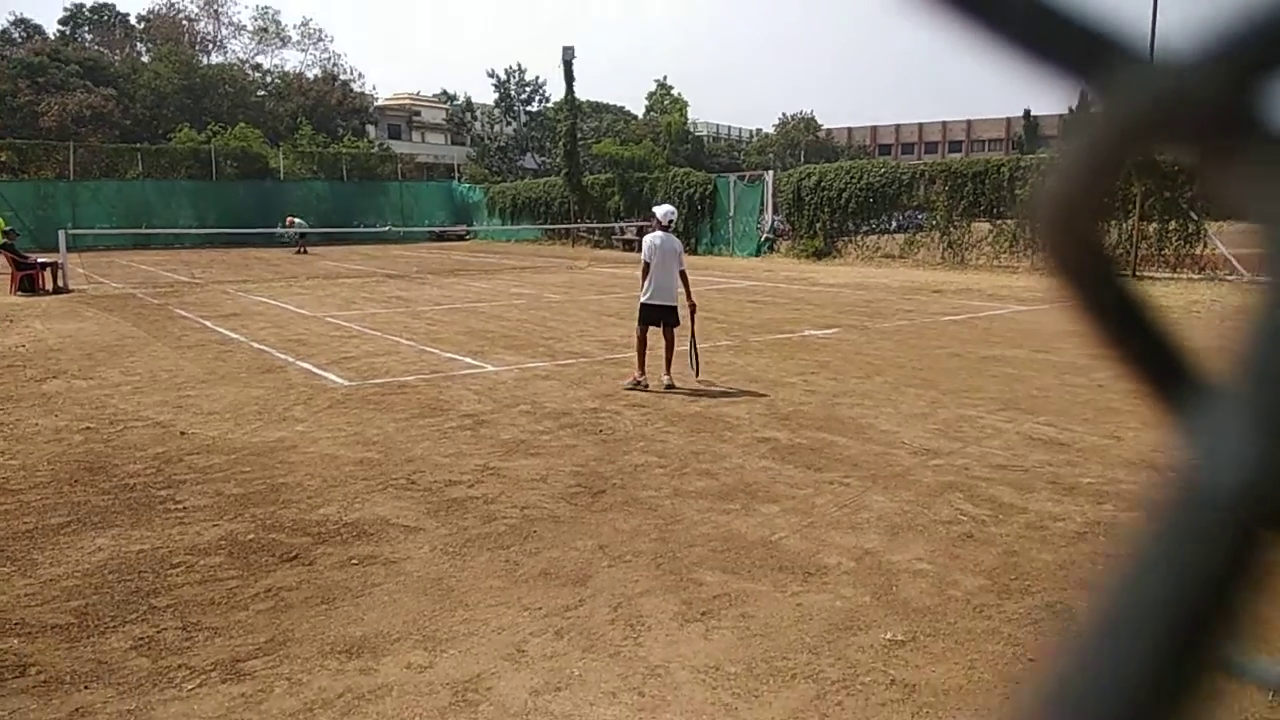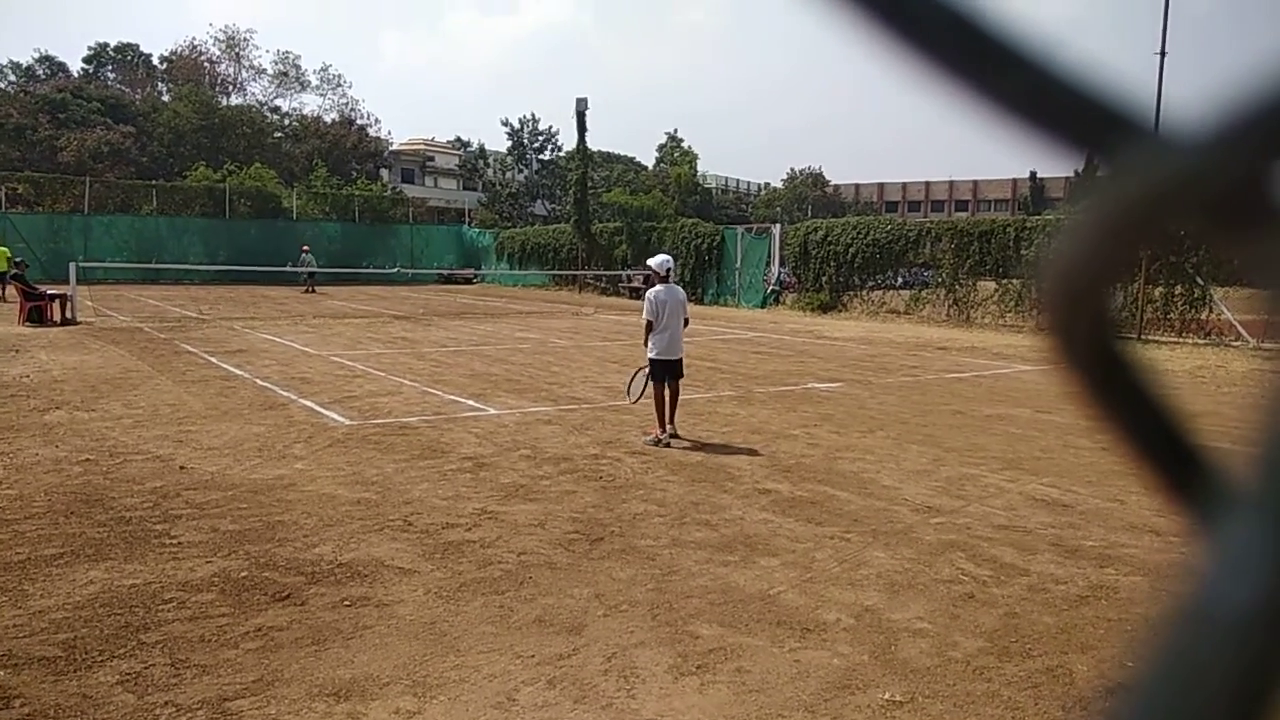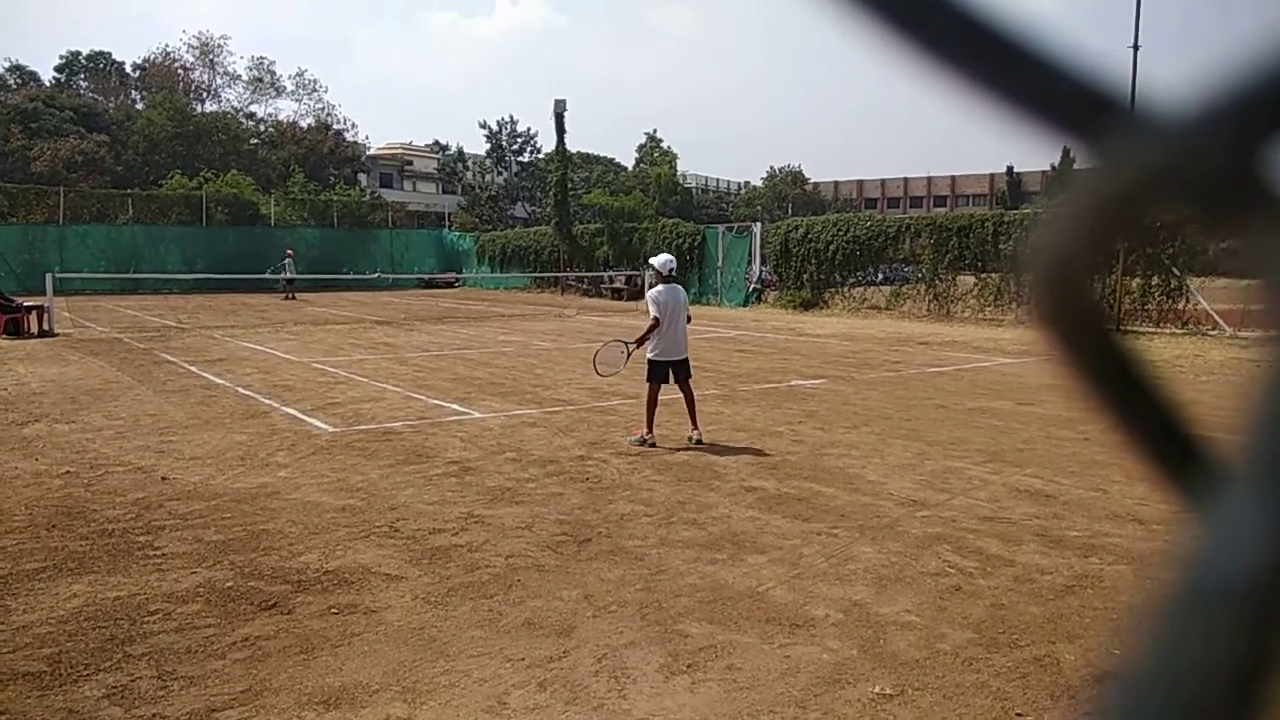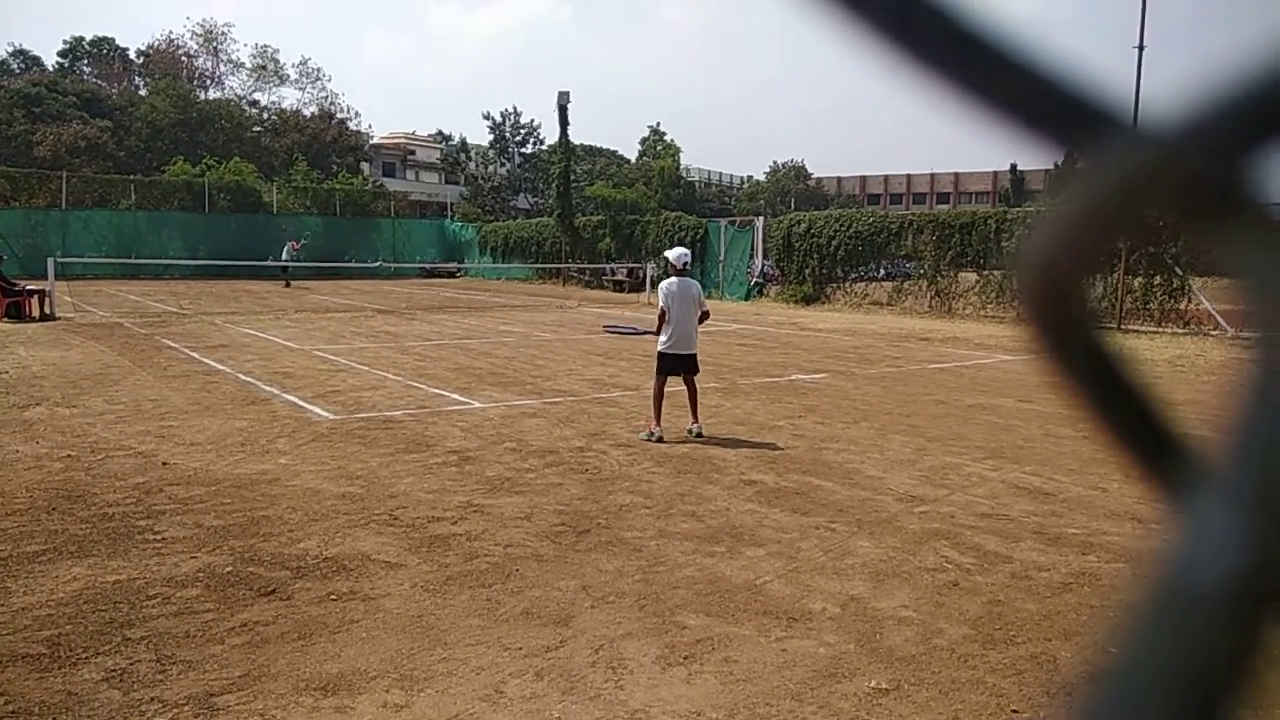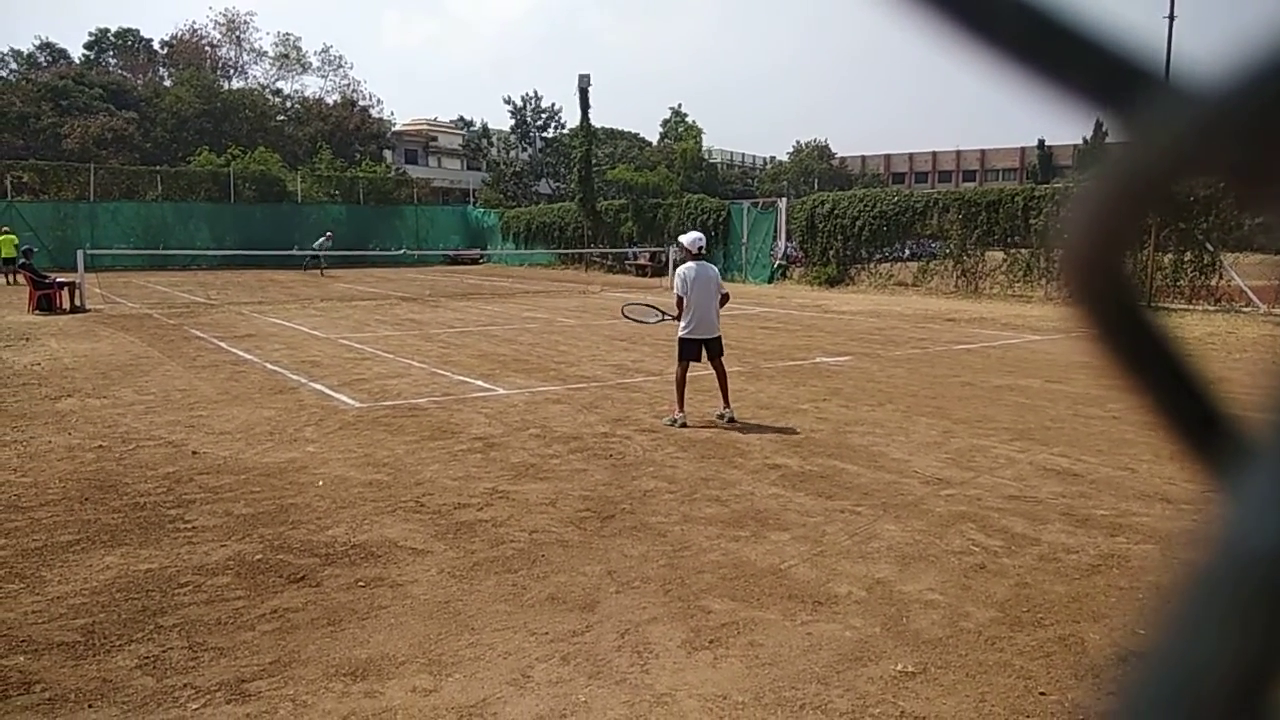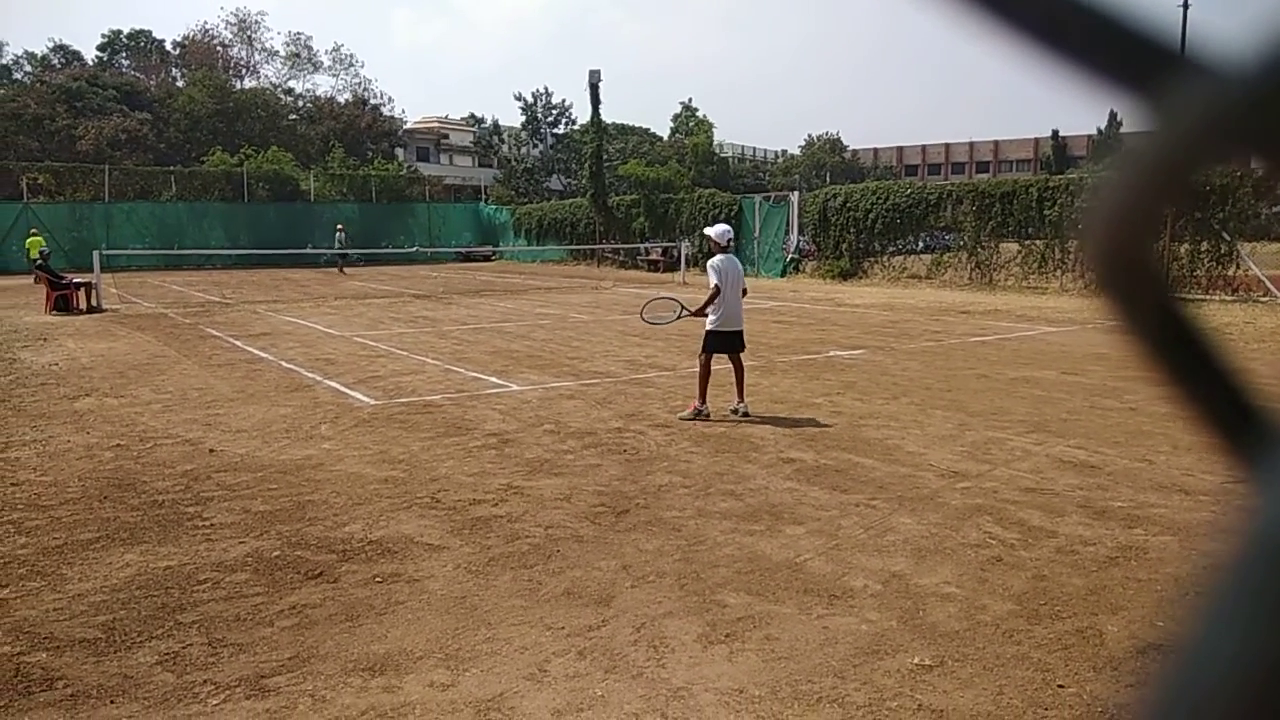
dt=0.7s
person 1, frame 1
left shoulder: (649, 239)
right shoulder: (677, 243)
left elbow: (645, 267)
right elbow: (682, 273)
left wrist: (643, 287)
right wrist: (689, 298)
left hip: (652, 295)
right hip: (670, 297)
left knee: (641, 331)
right knee: (668, 333)
left ankle: (640, 375)
right ankle: (667, 376)
person 1, frame 2
left shoulder: (652, 294)
right shoulder: (680, 292)
left elbow: (649, 323)
right elbow: (685, 321)
left wrist: (647, 340)
left hip: (658, 348)
right hip: (676, 348)
left knee: (658, 388)
right knee: (673, 385)
left ankle: (662, 432)
right ankle: (671, 425)
person 1, frame 3
left shoulder: (653, 294)
right shoulder: (681, 292)
left elbow: (656, 321)
right elbow: (687, 319)
left wrist: (642, 338)
left hip: (659, 351)
right hip: (680, 349)
left knee: (653, 389)
right knee: (685, 386)
left ankle: (648, 433)
right ankle: (695, 430)
person 1, frame 4
left shoulder: (665, 285)
right shoulder: (695, 286)
left elbow: (662, 313)
right elbow: (705, 314)
left wrist: (659, 329)
left hip: (669, 342)
right hip: (689, 342)
left knee: (659, 381)
right knee: (689, 380)
left ankle: (656, 427)
right ankle: (695, 423)
person 1, frame 5
left shoulder: (682, 270)
right shoulder: (712, 270)
left elbow: (679, 300)
right elbow: (725, 296)
left wrist: (680, 314)
left hip: (690, 327)
right hip: (711, 326)
left knee: (682, 367)
right knee: (717, 364)
left ankle: (679, 413)
right ankle: (726, 409)
person 1, frame 6
left shoulder: (714, 263)
right shoulder: (736, 262)
left elbow: (716, 290)
right elbow: (743, 291)
left wrist: (702, 308)
left hip: (718, 320)
right hip: (736, 319)
left knee: (705, 359)
right knee: (735, 358)
left ankle: (701, 405)
right ankle: (741, 403)
